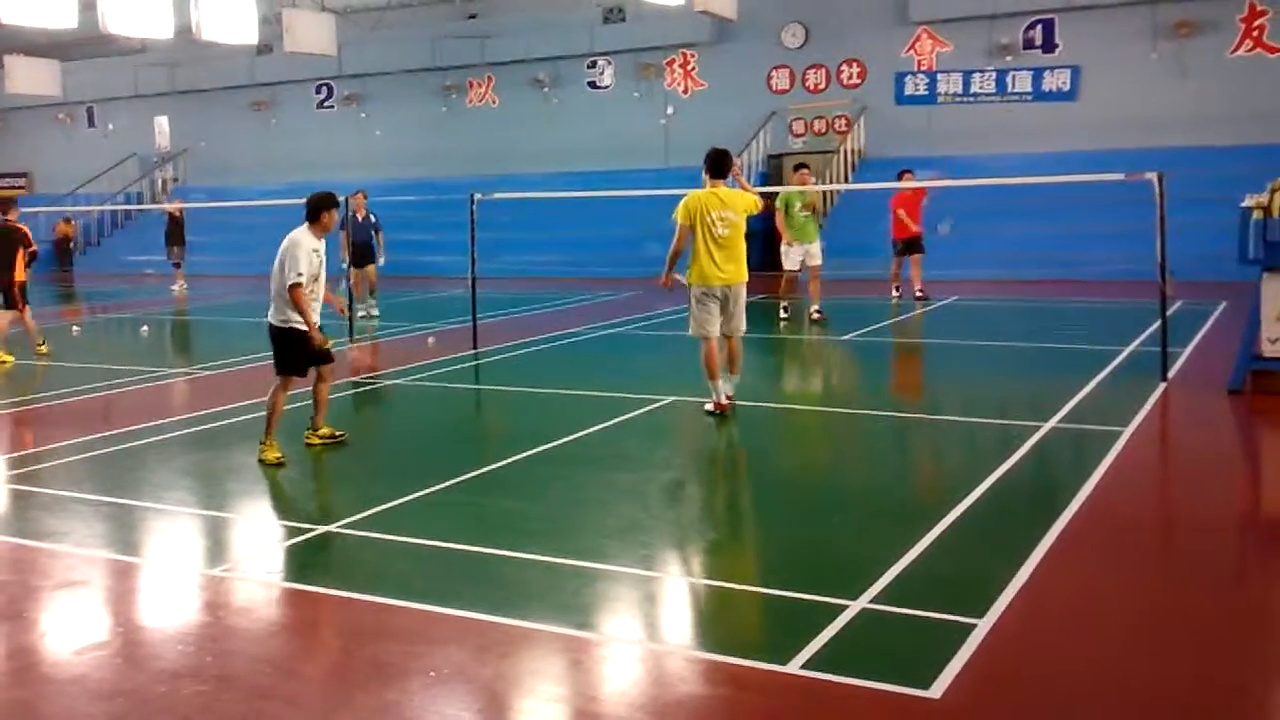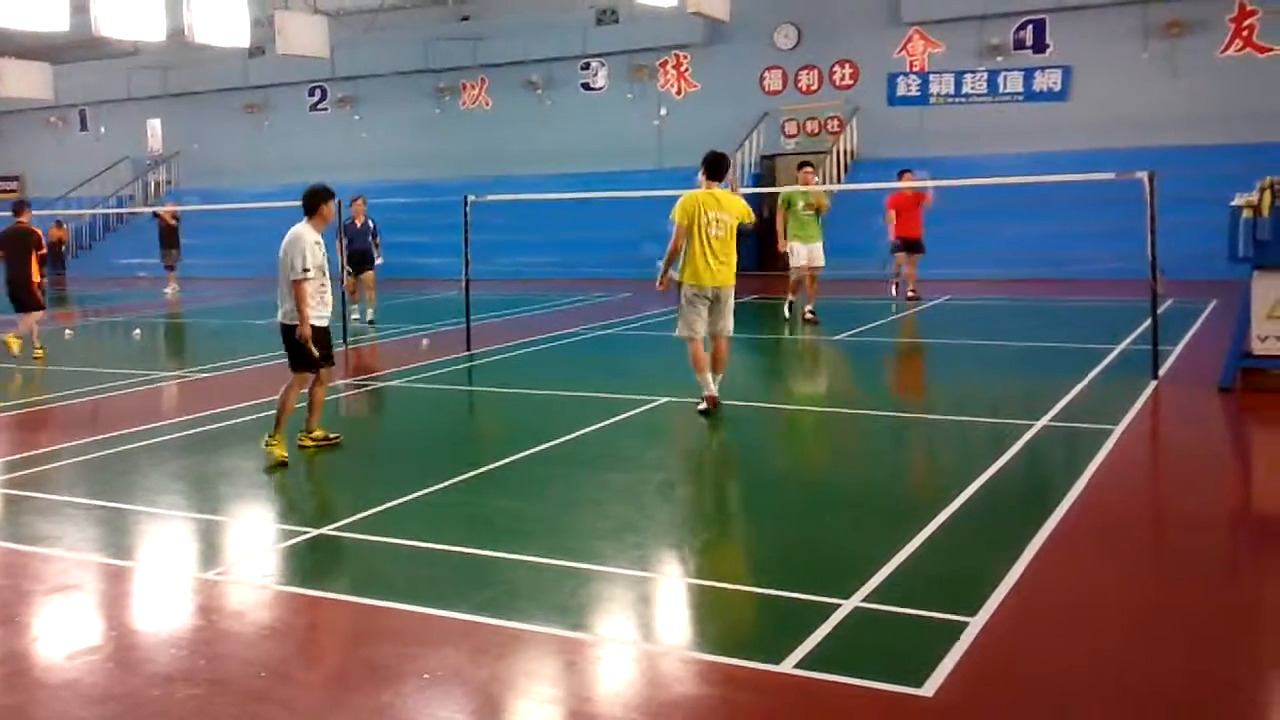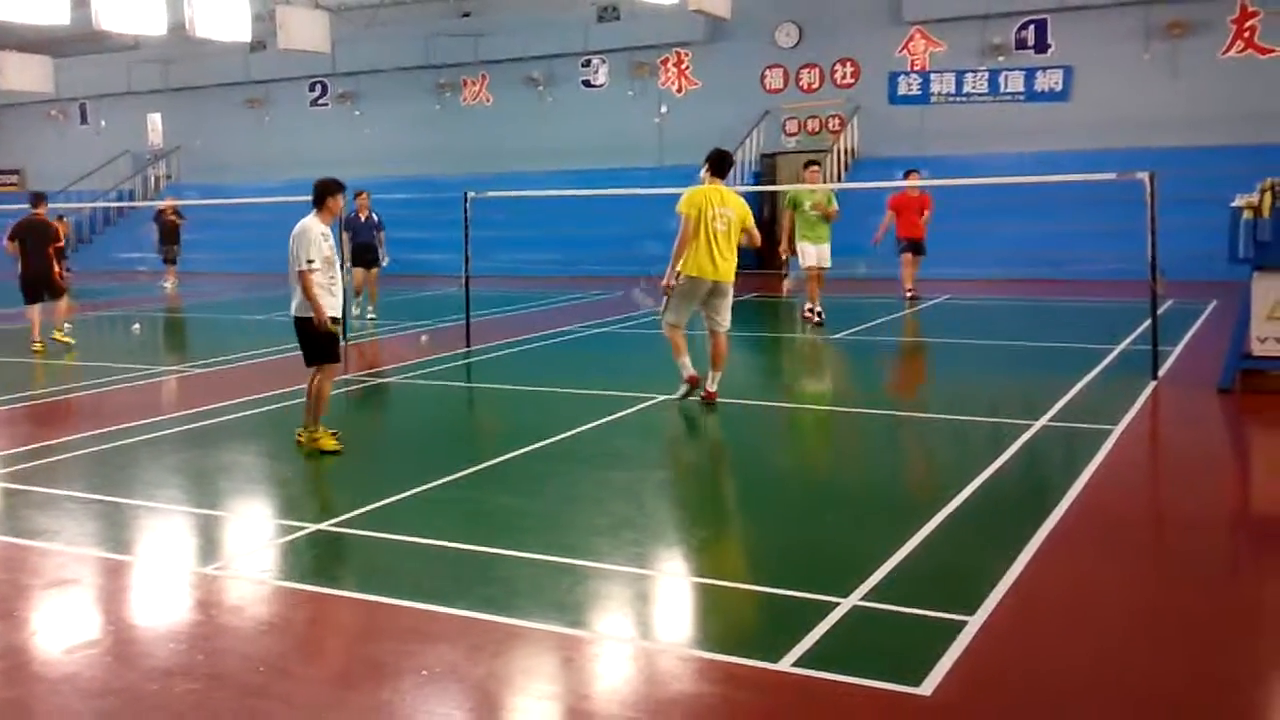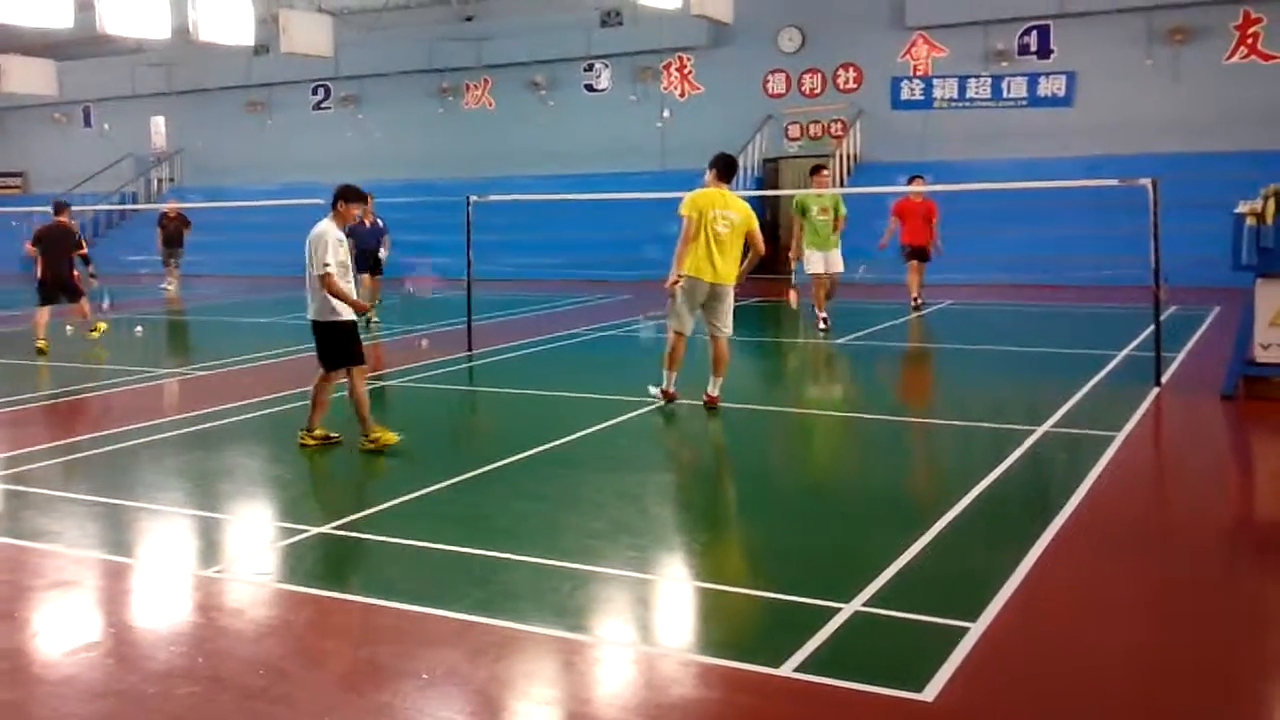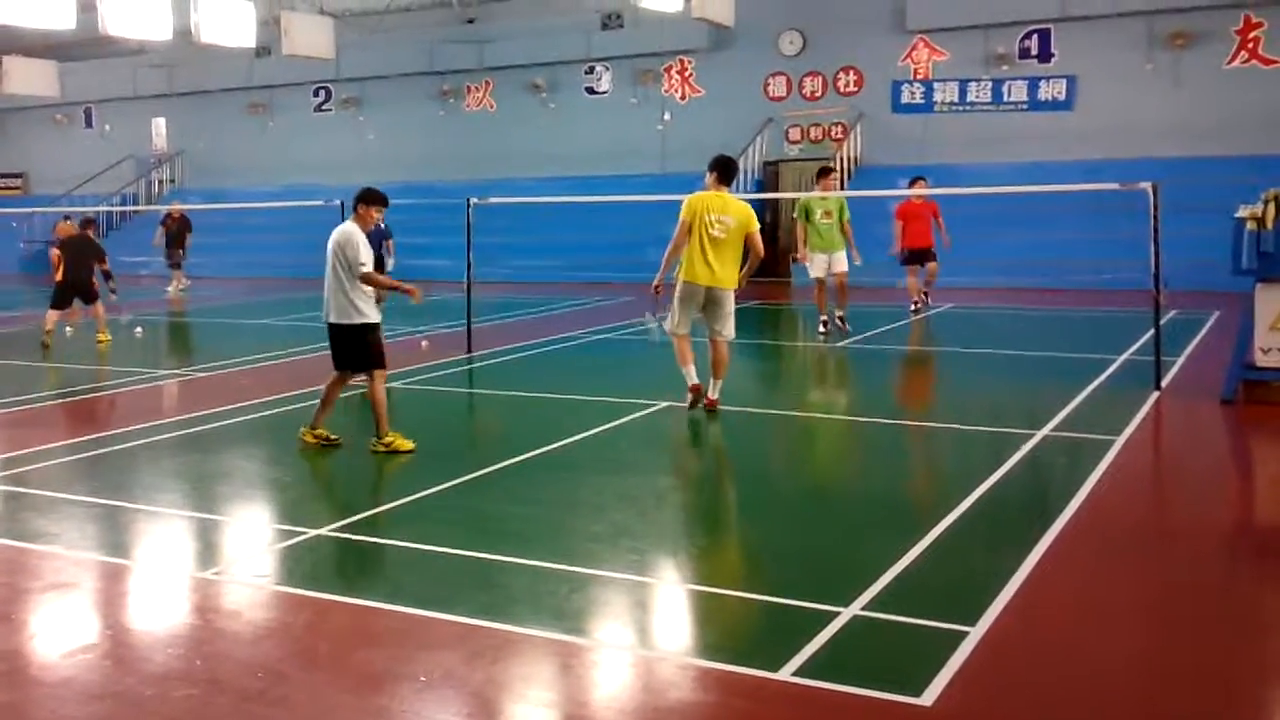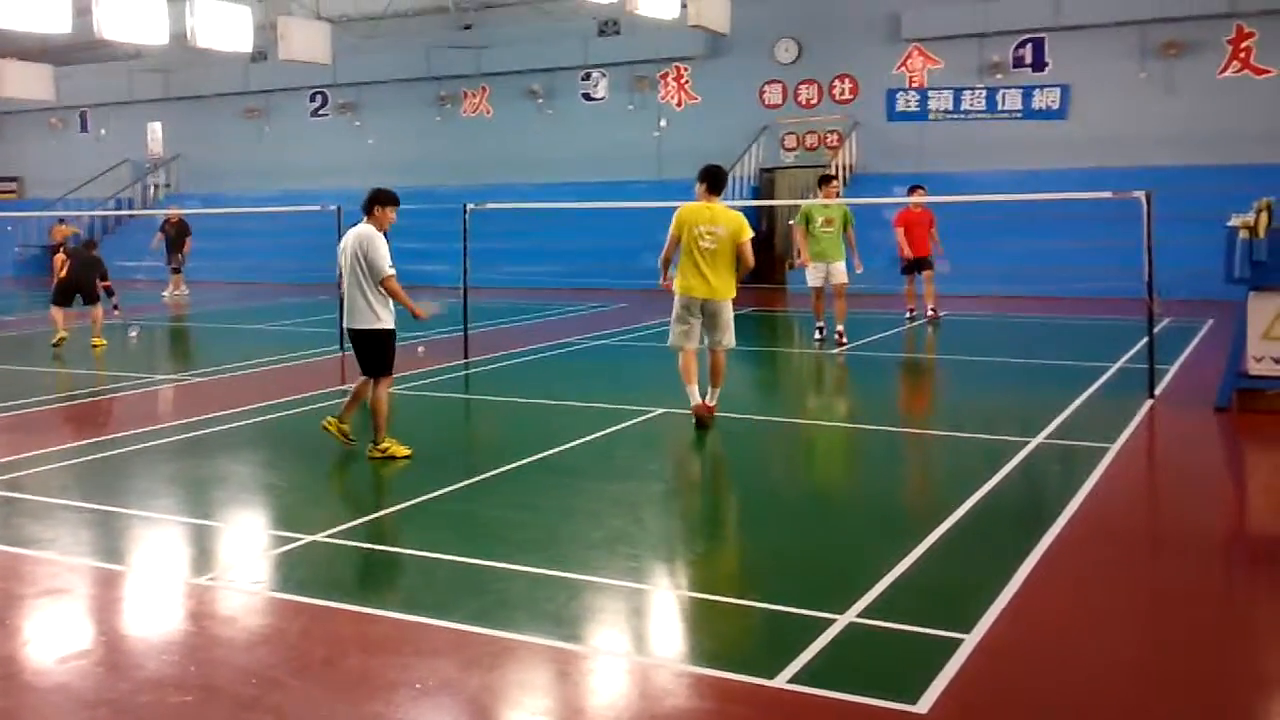
dt=0.2s
person 1, frame 1
left shoulder: (318, 241)
right shoulder: (299, 243)
right elbow: (295, 289)
left wrist: (334, 301)
right wrist: (311, 328)
left hip: (308, 323)
right hip: (289, 325)
left knee: (325, 372)
right knee: (285, 381)
left ankle: (317, 429)
right ankle: (268, 442)
person 1, frame 2
left shoulder: (314, 236)
right shoulder: (302, 237)
right elbow: (299, 283)
right wrist: (303, 323)
left hip: (318, 320)
right hip: (301, 323)
left knee: (323, 375)
right knee: (301, 378)
left ankle: (311, 432)
right ankle: (275, 438)
person 1, frame 3
left shoulder: (323, 229)
right shoulder: (309, 229)
right elbow: (304, 275)
right wrist: (317, 310)
left hip: (327, 312)
right hip: (314, 314)
left knee: (322, 370)
right knee: (328, 370)
left ankle: (311, 428)
right ankle: (314, 431)
person 1, frame 4
left shoulder: (335, 233)
right shoulder: (325, 233)
right elbow: (326, 280)
left wrist: (351, 304)
right wrist: (353, 303)
left hip: (332, 316)
right hip: (334, 316)
left knee: (329, 373)
right knee: (357, 372)
left ankle: (311, 430)
right ankle: (370, 433)
person 1, frame 5
left shoulder: (343, 232)
right shoulder: (353, 235)
right elbow: (367, 277)
right wrist: (401, 287)
left hip: (341, 318)
right hip: (358, 319)
left knee: (343, 375)
right knee: (377, 375)
left ankle: (314, 428)
right ankle: (383, 437)
person 1, frame 6
left shoulder: (350, 235)
right shoulder: (373, 237)
left elbow: (343, 280)
right elbow: (387, 281)
right wrist: (412, 308)
left hip: (355, 321)
right hip: (375, 323)
left knee: (372, 377)
right knee: (382, 381)
left ankle: (340, 420)
right ankle: (380, 443)
person 2, frame 1
left shoulder: (692, 202)
right shoulder: (742, 199)
left elbow: (679, 245)
right elbow: (760, 204)
left wrist: (668, 271)
right wrist: (741, 179)
left hip: (704, 281)
right hip: (736, 279)
left knee: (710, 339)
right knee: (733, 337)
left ankle: (719, 401)
right ankle: (729, 392)
person 2, frame 2
left shoulder: (689, 201)
right shoulder: (735, 203)
left elbow: (677, 244)
right elbow: (751, 220)
left wrist: (663, 273)
right wrist: (736, 194)
left hip: (695, 281)
right hip: (725, 281)
left knee: (694, 339)
right knee: (719, 337)
left ankle: (710, 394)
right ankle: (712, 391)
person 2, frame 3
left shoulder: (695, 195)
right shoulder: (739, 202)
left elbow: (685, 236)
right elbow: (756, 241)
left wrist: (670, 271)
left hip: (694, 272)
right hip: (725, 277)
left knee: (672, 324)
right knee: (718, 332)
left ankle: (689, 375)
right ankle: (711, 388)
person 2, frame 4
left shoulder: (697, 198)
right shoulder: (743, 207)
left elbow: (687, 237)
right elbow: (759, 249)
left wrist: (675, 271)
right wrist: (742, 272)
left hip: (694, 276)
right hip: (725, 281)
left knee: (678, 331)
right knee: (719, 336)
left ankle: (667, 388)
right ankle: (713, 393)
person 2, frame 5
left shoulder: (695, 201)
right shoulder: (745, 210)
left elbow: (678, 241)
right elbow: (758, 252)
left wrist: (661, 273)
right wrist: (743, 276)
left hip: (692, 280)
right hip: (724, 284)
left knee: (680, 333)
right knee: (719, 340)
left ankle: (693, 384)
right ankle: (712, 396)
person 2, frame 6
left shoulder: (684, 213)
right shoulder: (736, 219)
left elbow: (667, 254)
right elbow: (748, 262)
left wrist: (665, 275)
right wrist: (734, 280)
left hip: (688, 292)
right hip: (720, 294)
left knee: (687, 349)
right knee: (718, 349)
left ankle: (696, 402)
right ankle: (710, 403)
